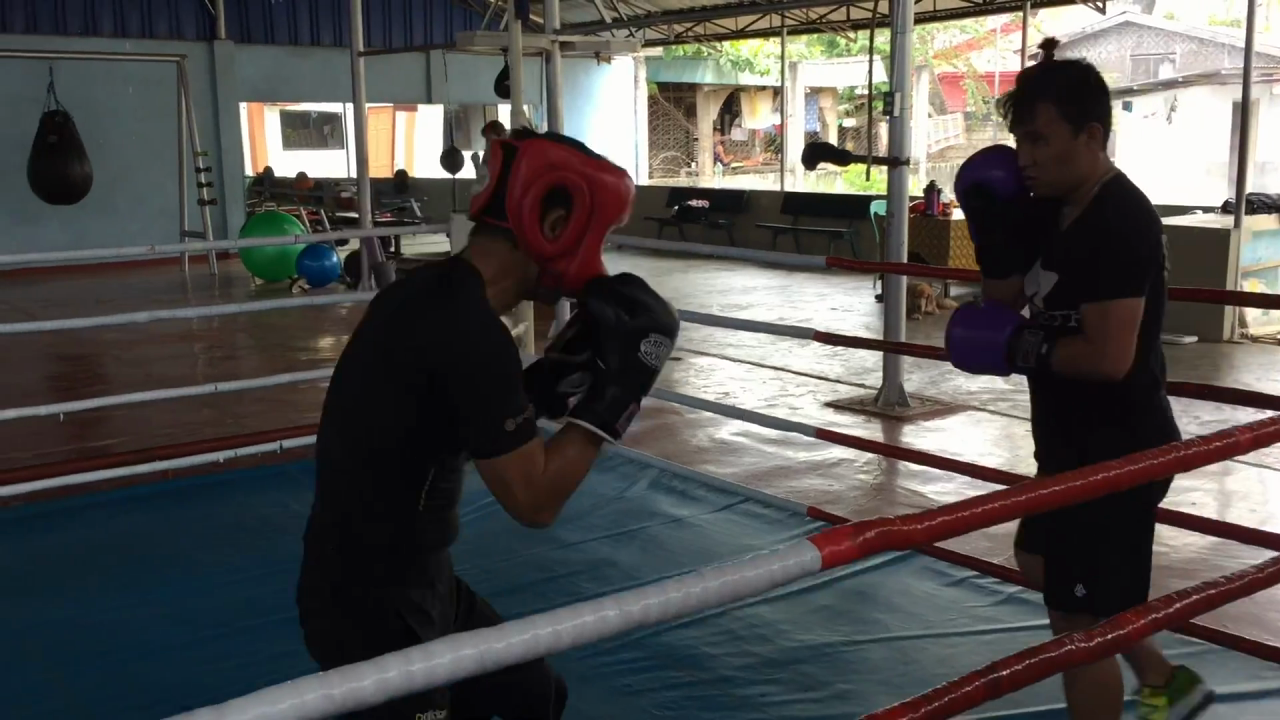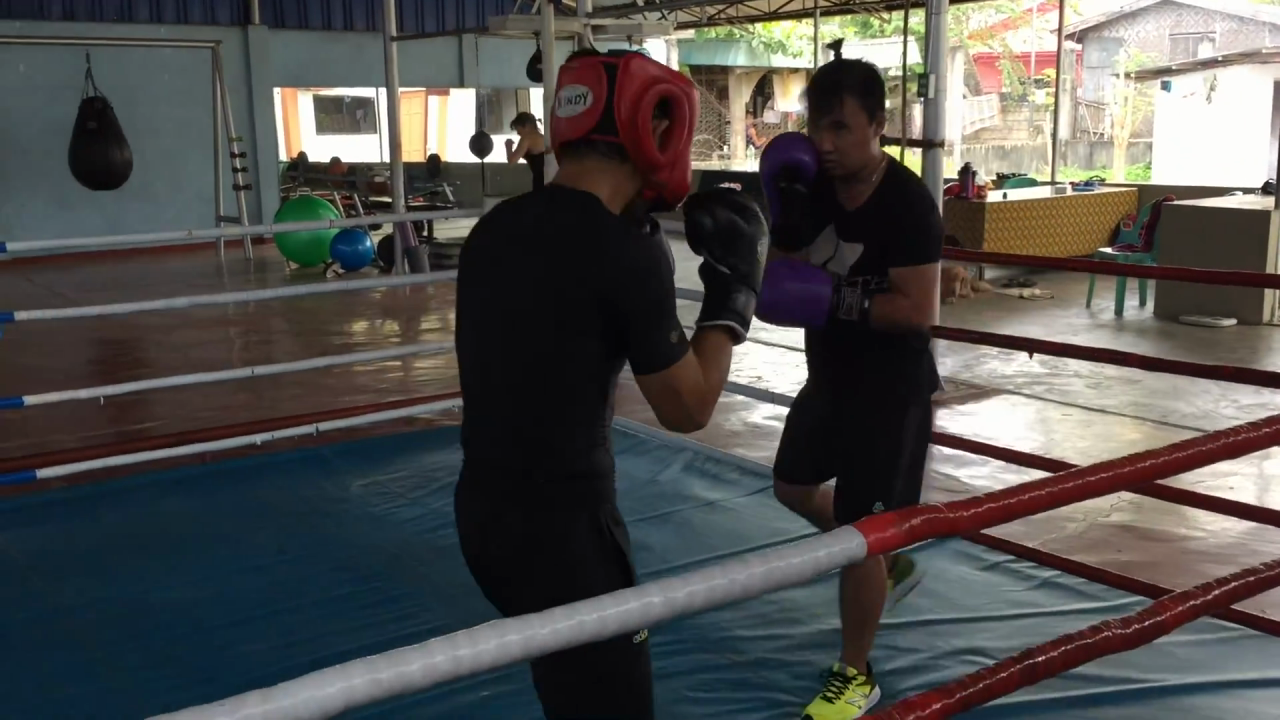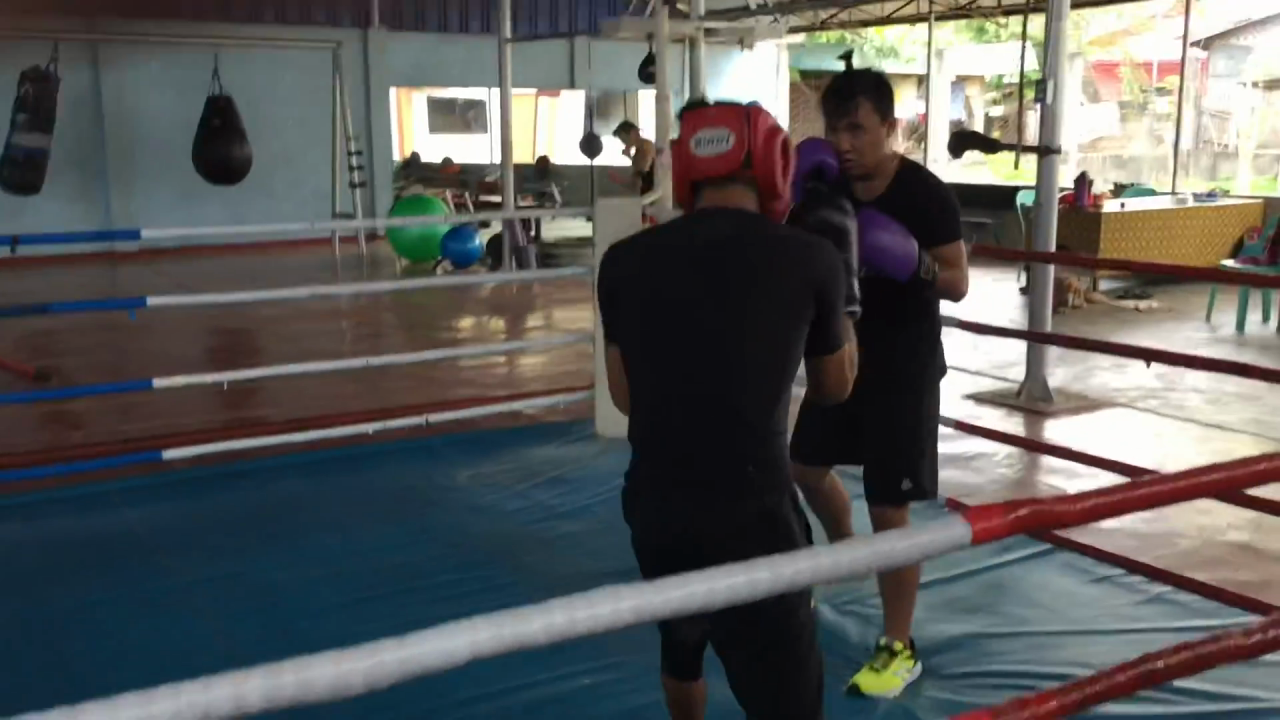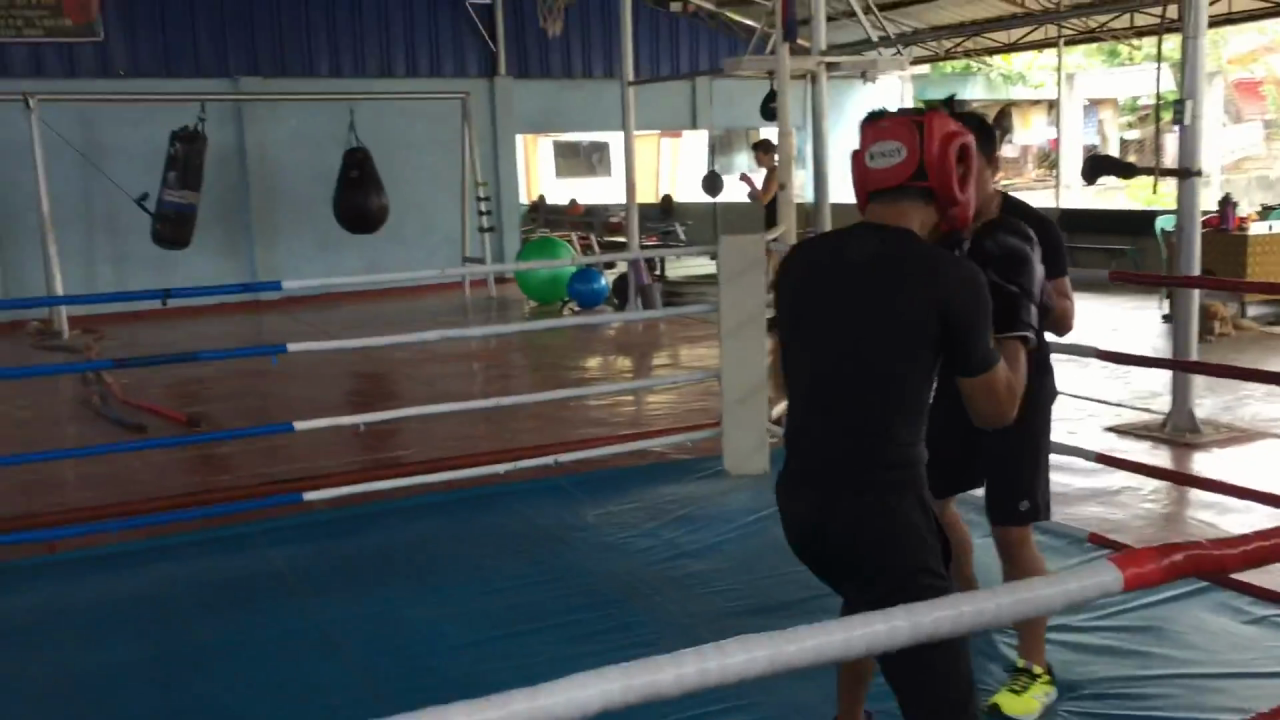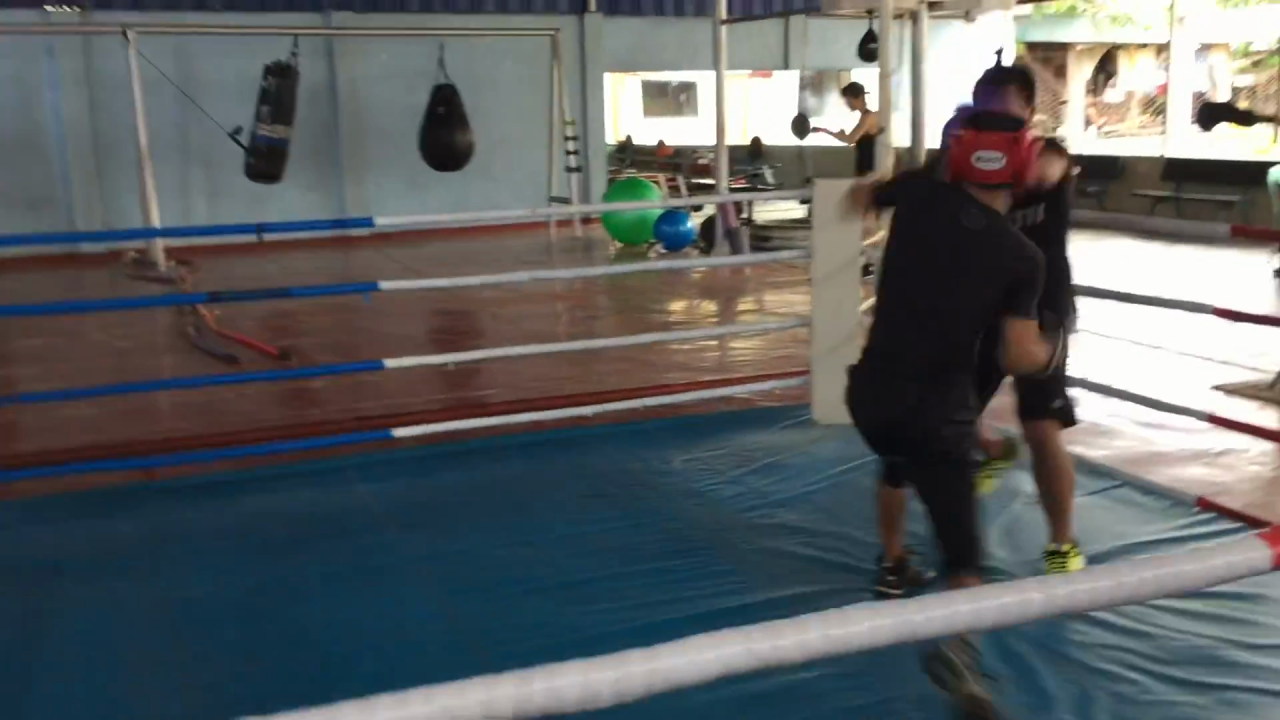
dt=1s
person 1, frame 1
left shoulder: (440, 293)
right shoulder: (466, 331)
right elbow: (533, 499)
left wrist: (558, 383)
right wrist: (622, 385)
left hip: (410, 579)
right hip: (374, 603)
person 1, frame 2
left shoulder: (494, 228)
right shoulder: (625, 251)
right elbow: (686, 408)
right wrist: (733, 289)
left hip: (484, 508)
right hip: (561, 521)
person 1, frame 3
left shoulder: (624, 260)
right shoulder: (808, 256)
left elbow: (626, 397)
right elbow: (834, 386)
left hip: (653, 503)
right hip: (749, 512)
left knee: (684, 632)
person 1, frame 4
left shoulder: (801, 262)
right shoulder: (953, 280)
right elbow: (995, 410)
right wrist: (1018, 305)
left hip: (801, 502)
right hip: (883, 511)
left knee: (869, 600)
person 1, frame 5
left shoulder: (928, 199)
right shoulder: (1020, 256)
left elbow: (858, 198)
right elbow: (1019, 358)
right wrist: (1051, 347)
left hip: (869, 392)
right hip: (935, 406)
left knee: (898, 454)
right knee: (960, 555)
left ankle: (892, 566)
right ankle: (950, 636)
person 2, frame 1
left shoulder: (1119, 226)
right shoulder: (1045, 206)
left elbow: (1109, 356)
right elbow: (1006, 302)
left wrist: (1019, 348)
right wrist: (994, 237)
left hip: (1119, 450)
right hip: (1079, 442)
left knee: (1082, 619)
right knee: (1038, 561)
person 2, frame 2
left shoulder: (908, 203)
right shoulder: (813, 186)
left elbow: (918, 311)
right elbow: (778, 274)
left wrist: (837, 302)
right wrist: (782, 217)
left hip: (892, 385)
right hip: (831, 373)
left knee: (858, 531)
right knee: (792, 484)
right ankle: (891, 566)
person 2, frame 3
left shoulder: (925, 194)
right shoulder: (831, 186)
left elbow: (958, 283)
left wrist: (915, 263)
left hip: (904, 367)
left knee: (888, 510)
right knee: (807, 468)
left ankle: (899, 648)
person 2, frame 4
left shoulder: (1031, 228)
left elbow: (1064, 319)
left wrist: (1035, 292)
left hip: (1018, 393)
right hip: (956, 386)
left knee: (1012, 532)
right knee: (931, 500)
left ankle: (1035, 669)
right ankle: (967, 600)
person 2, frame 5
left shoulder: (1046, 155)
left elbow: (1046, 171)
left hip: (1042, 311)
left knee: (1042, 432)
left ankle: (1064, 546)
right ankle: (995, 452)
